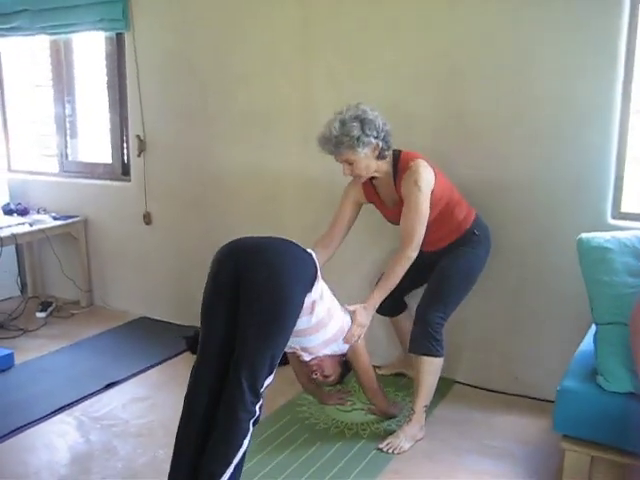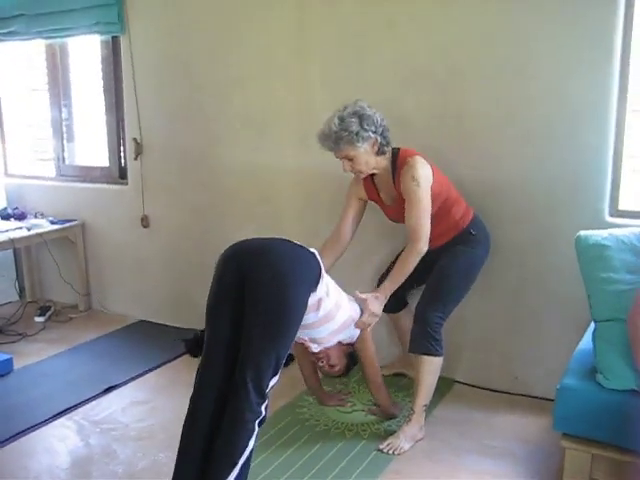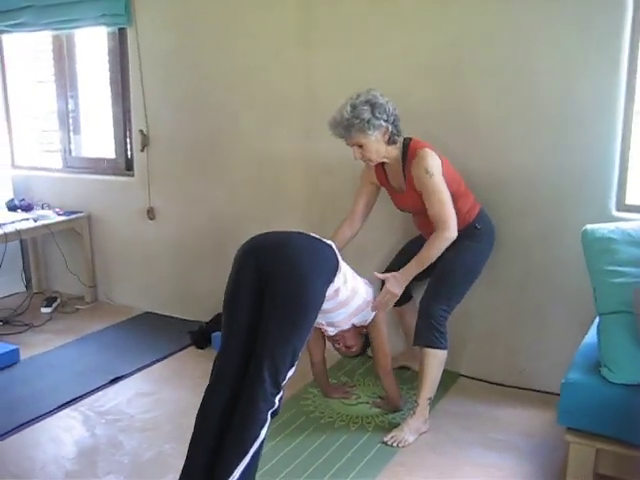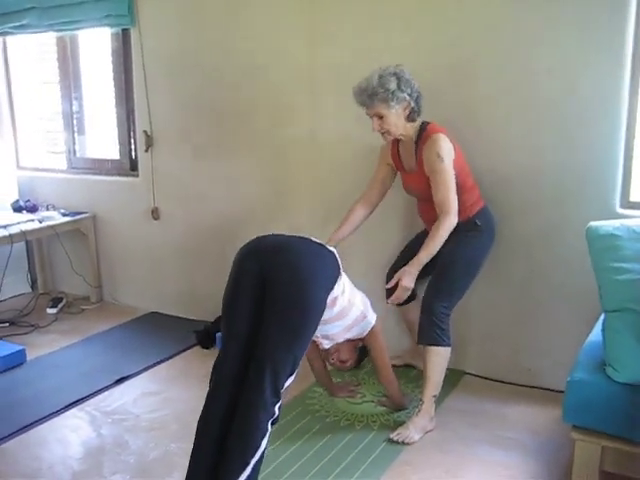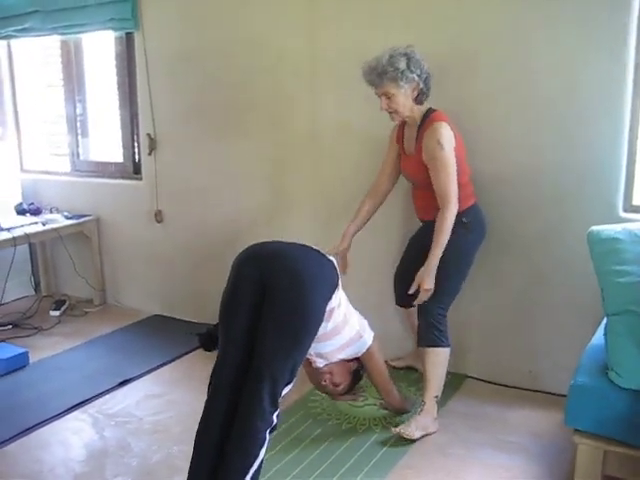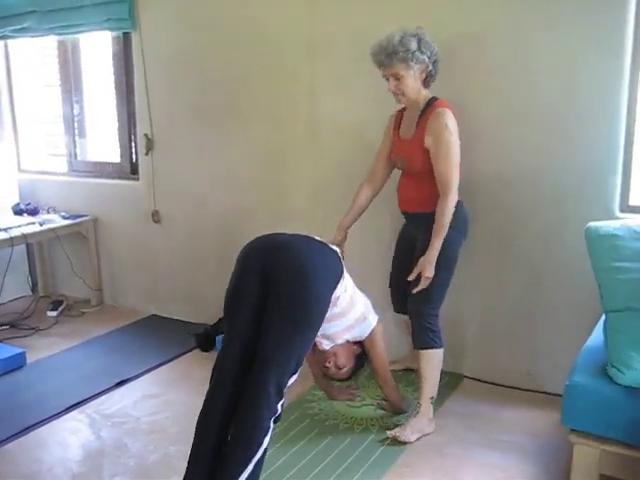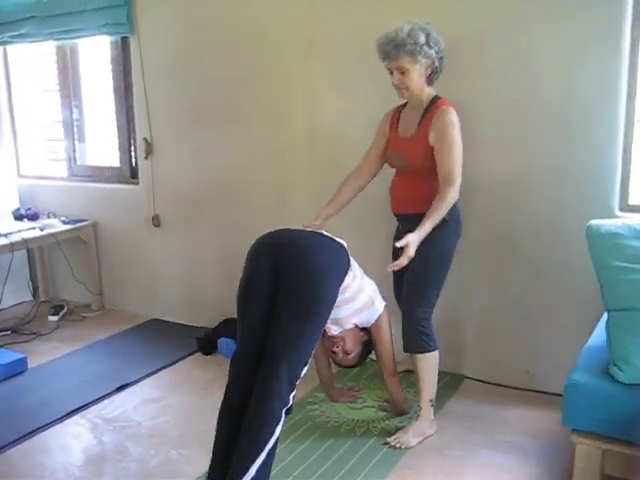
dt=0.3s
person 1, frame 1
left shoulder: (415, 172)
right shoulder: (360, 187)
left elbow: (408, 250)
right elbow: (330, 240)
left wrist: (368, 307)
left hip: (467, 241)
right hip: (431, 245)
left knee: (429, 318)
right knee: (389, 294)
left ankle: (416, 424)
right ankle: (411, 360)
person 1, frame 2
left shoulder: (413, 169)
right shoulder: (362, 183)
left elbow: (418, 244)
right elbow: (339, 239)
left wrist: (378, 297)
left hip: (465, 240)
right hip: (432, 243)
left knee: (428, 317)
right knee: (389, 290)
left ankle: (416, 423)
right ankle: (410, 360)
person 1, frame 3
left shoulder: (423, 160)
right shoulder: (375, 169)
left elbow: (448, 230)
right elbow: (354, 220)
left wrist: (404, 277)
left hip: (470, 233)
right hip: (435, 233)
left knee: (432, 310)
right knee: (390, 281)
left ankle: (420, 417)
right ankle: (414, 353)
person 1, frame 4
left shoulder: (435, 144)
right shoulder: (391, 148)
left elbow: (449, 216)
right elbow: (367, 202)
left wrist: (414, 268)
right wrist: (329, 245)
left hip: (471, 228)
right hip: (440, 226)
left knee: (435, 308)
right knee: (395, 280)
left ankle: (426, 414)
right ankle: (420, 351)
person 1, frame 5
left shoulder: (437, 132)
right shoulder: (399, 133)
left elbow: (449, 206)
right elbow: (378, 191)
left wrist: (432, 266)
right wrist: (346, 239)
left hip: (460, 225)
right hip: (432, 223)
left knee: (432, 309)
right knee: (403, 285)
left ankle: (428, 414)
right ankle: (421, 354)
person 1, frame 6
left shoulder: (440, 118)
right shoulder: (397, 120)
left elbow: (449, 193)
right elbow: (374, 180)
left wrist: (433, 254)
right wrist: (342, 229)
left hip: (442, 222)
right hip: (414, 220)
left knee: (424, 309)
right knee: (400, 290)
left ankle: (424, 416)
right ankle: (420, 355)
person 1, frame 7
left shoulder: (443, 116)
right shoulder: (393, 117)
left elbow: (451, 187)
right elbow: (363, 173)
left wrist: (419, 236)
right wrist: (323, 216)
left hip: (435, 225)
right hip: (406, 223)
left knee: (416, 312)
right knee: (404, 303)
left ankle: (425, 419)
right ankle: (420, 361)
person 2, frame 1
right shoulder: (343, 330)
left elbow: (302, 369)
right elbow: (371, 385)
left wrist: (323, 395)
right wrist: (387, 409)
left hip: (233, 255)
right hip: (283, 270)
left knee: (206, 383)
right knee: (244, 395)
person 2, frame 2
right shoulder: (351, 319)
left elbow: (306, 363)
right elbow: (374, 379)
left wrist: (322, 395)
right wrist: (388, 409)
right hip: (288, 269)
left knee: (212, 383)
right knee: (250, 394)
person 2, frame 3
right shoulder: (364, 301)
left elbow: (315, 354)
right elbow: (384, 365)
left wrist: (327, 388)
right wrist: (394, 401)
left hip: (255, 250)
right hip: (304, 264)
left knee: (228, 374)
right knee: (265, 384)
person 2, frame 4
right shoulder: (360, 314)
left elbow: (313, 350)
right elbow: (385, 371)
left wrist: (332, 387)
right wrist: (398, 401)
left hip: (254, 252)
right hip: (306, 268)
left knee: (227, 378)
right knee: (264, 392)
person 2, frame 5
right shoulder: (356, 334)
left elbow: (312, 368)
right elbow: (387, 389)
left wrist: (335, 395)
right wrist: (401, 406)
left hip: (252, 260)
right hip: (306, 276)
left knee: (225, 387)
right knee: (261, 401)
person 2, frame 6
right shoulder: (361, 318)
left elbow: (312, 356)
right elbow: (385, 378)
left wrist: (331, 388)
right wrist: (398, 405)
left hip: (258, 251)
right hip: (310, 266)
left knee: (229, 375)
right knee: (266, 390)
person 2, frame 7
right shoulder: (371, 305)
left elbow: (320, 346)
right elbow: (389, 369)
left wrist: (333, 391)
right wrist: (399, 405)
left hip: (268, 247)
right hip: (317, 263)
left knee: (244, 370)
right knee: (277, 384)
